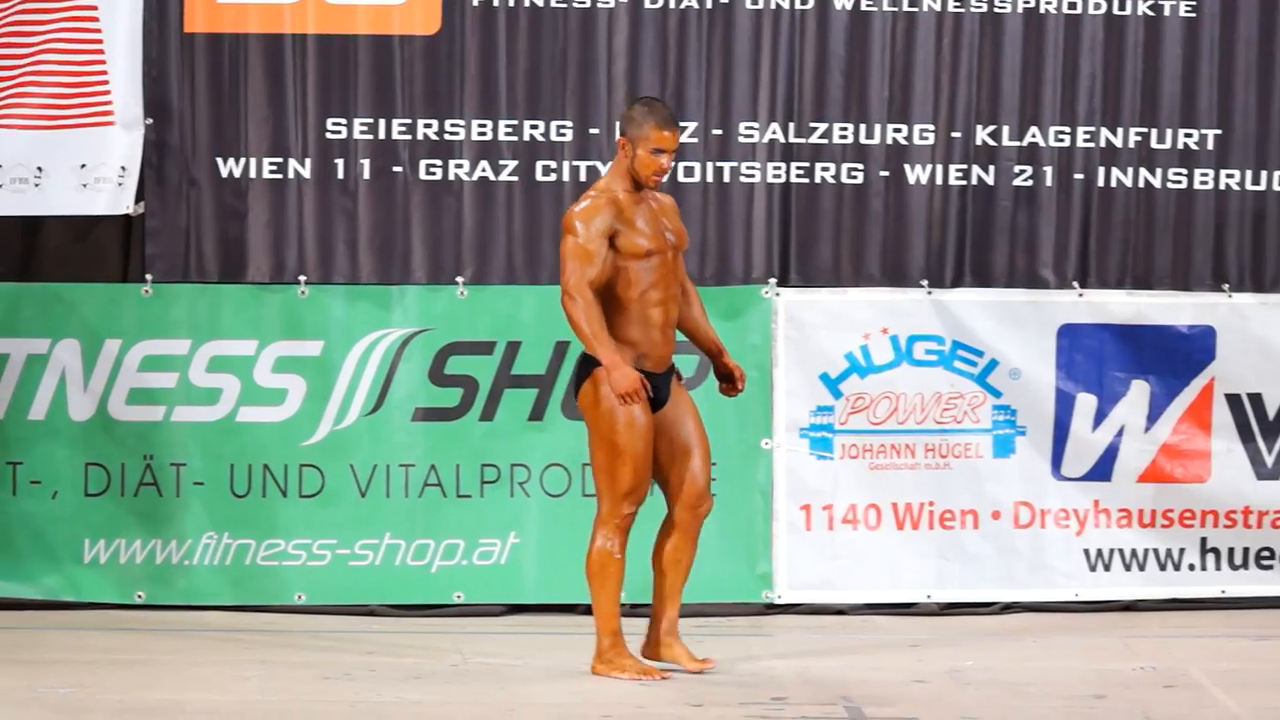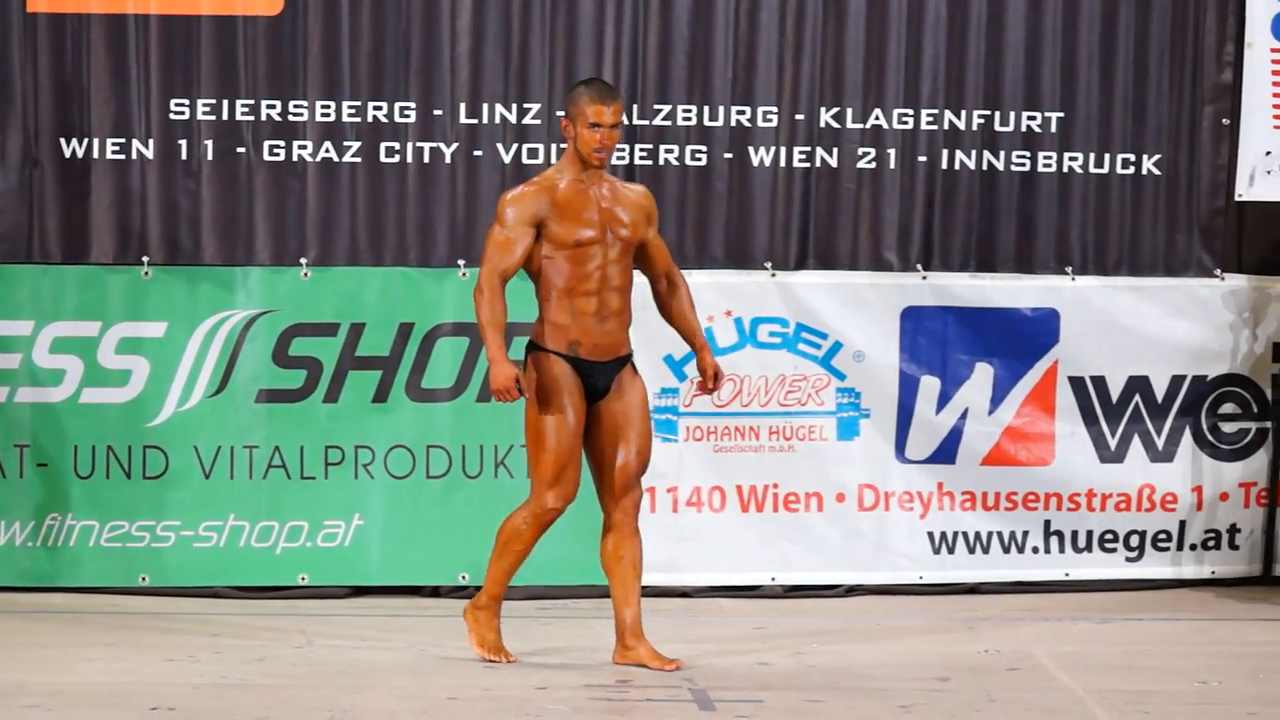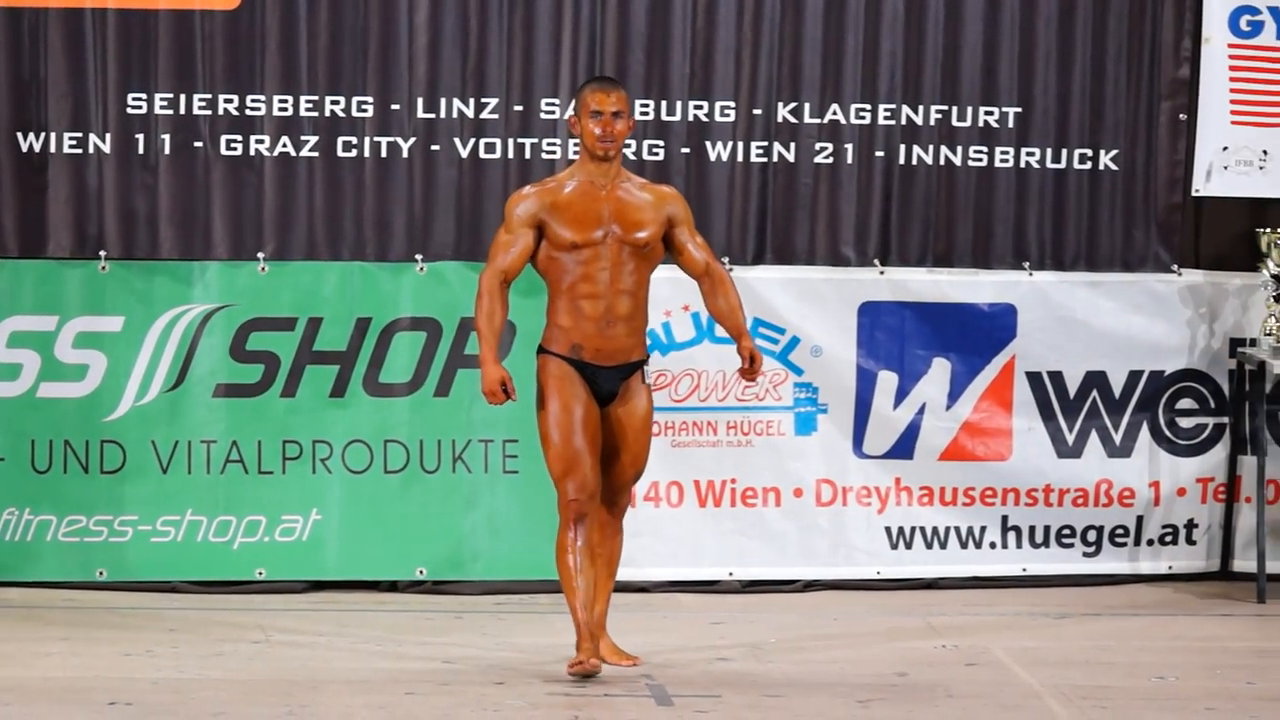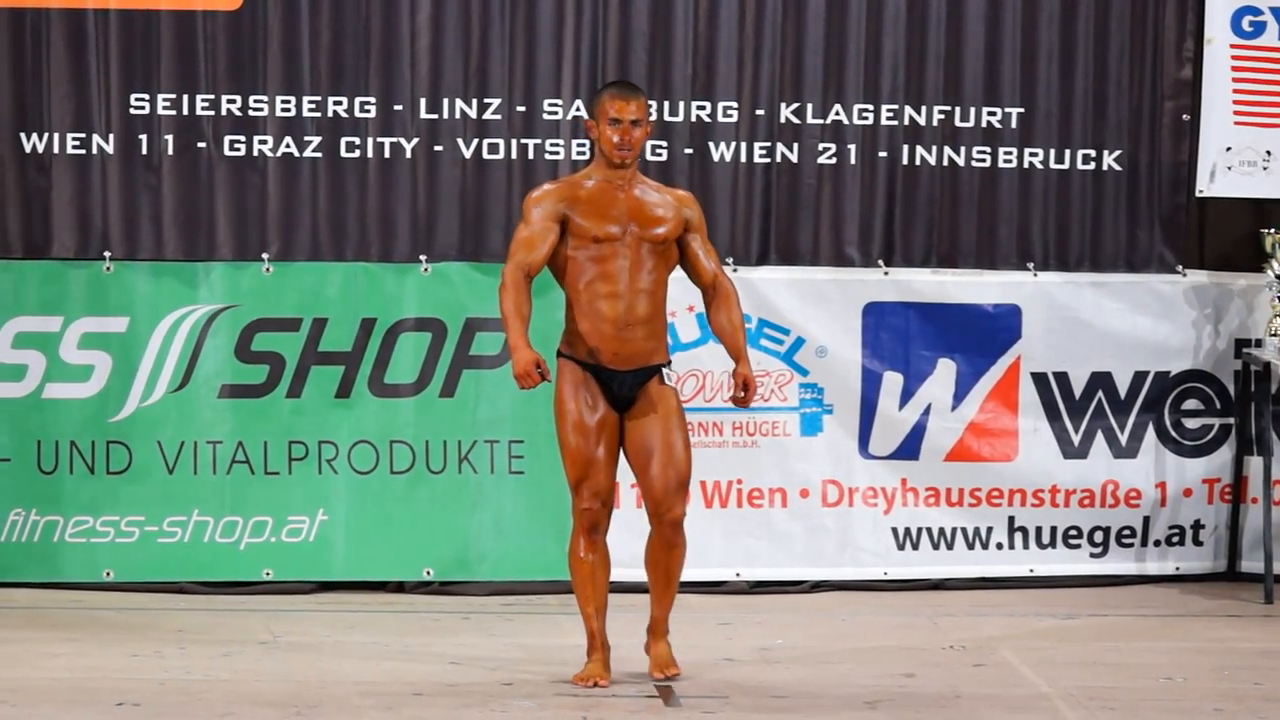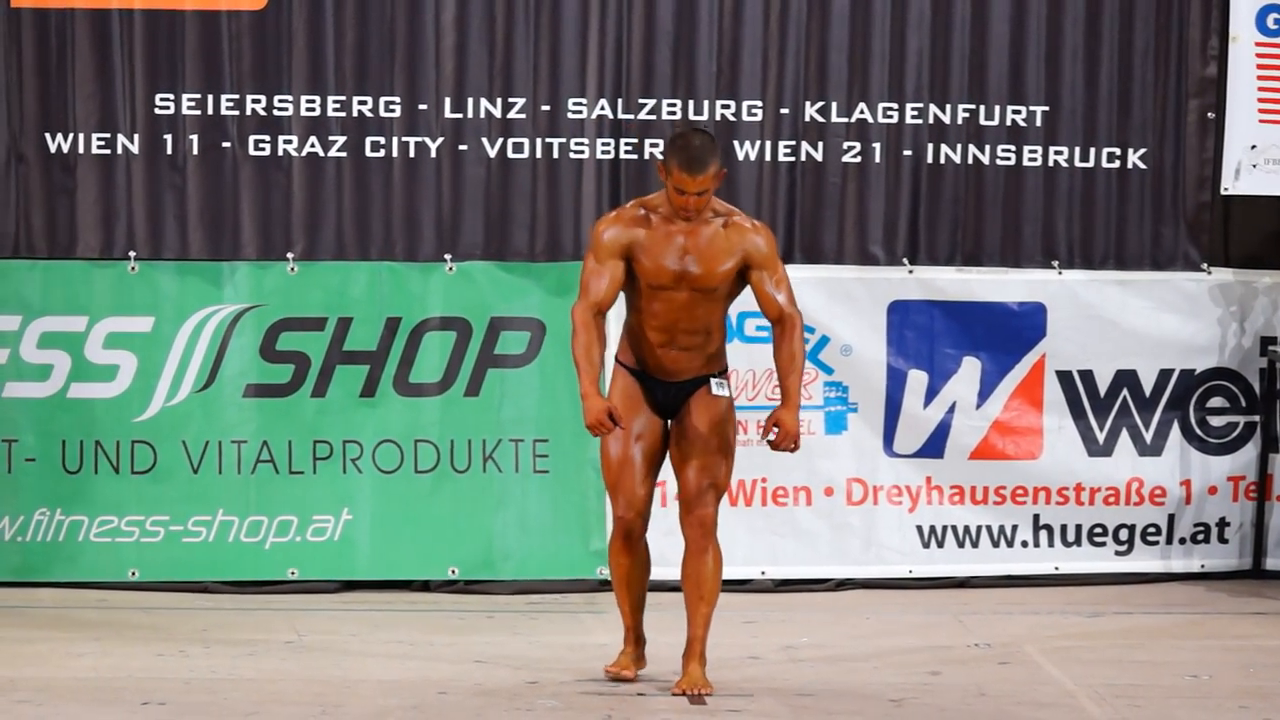
dt=0.4s
person 1, frame 1
left shoulder: (663, 207)
right shoulder: (593, 211)
right elbow: (576, 292)
left wrist: (717, 352)
right wrist: (611, 361)
left hip: (662, 378)
right hip: (615, 381)
left knee: (694, 501)
right knee: (620, 511)
left ankle: (663, 634)
right ankle: (608, 649)
person 1, frame 2
left shoulder: (635, 200)
right shoulder: (530, 199)
left elbow: (666, 277)
right elbow: (490, 279)
left wrist: (700, 346)
right wrist: (497, 356)
left hip: (618, 369)
right hip: (557, 363)
left knee: (624, 504)
right knee: (550, 499)
left ankle: (630, 638)
right ankle: (484, 607)
person 1, frame 3
left shoulder: (662, 202)
right shoulder: (537, 201)
left elbow: (707, 271)
right elbow: (495, 278)
left wrist: (741, 335)
right wrist: (489, 358)
left hip: (630, 374)
right hip: (565, 368)
left knee: (612, 505)
right knee: (576, 502)
left ankle: (598, 632)
right ankle: (584, 643)
person 1, frame 4
left shoulder: (678, 205)
right shoulder: (554, 199)
left elbow: (714, 283)
right elbow: (517, 274)
left wrist: (740, 357)
right wrist: (519, 343)
left hip: (652, 380)
right hip: (583, 376)
left knee: (669, 513)
right knee: (591, 516)
left ankle: (659, 632)
right ankle: (597, 651)
person 1, frame 5
left shoulder: (748, 236)
right shoulder: (621, 228)
left elbow: (786, 318)
right elbow: (589, 309)
left wrist: (790, 403)
right wrist: (590, 391)
left hip: (705, 388)
right hip: (635, 383)
left knee: (700, 523)
right knee: (628, 519)
left ankle: (695, 659)
right ankle: (633, 641)
